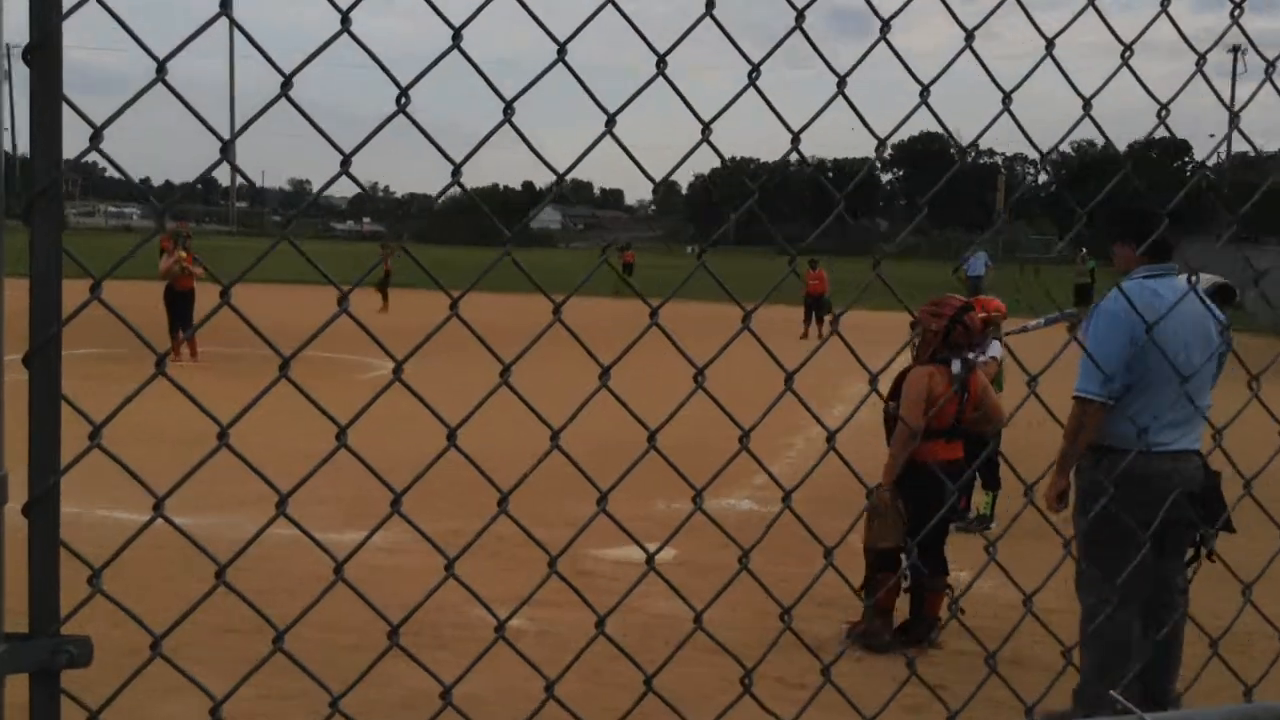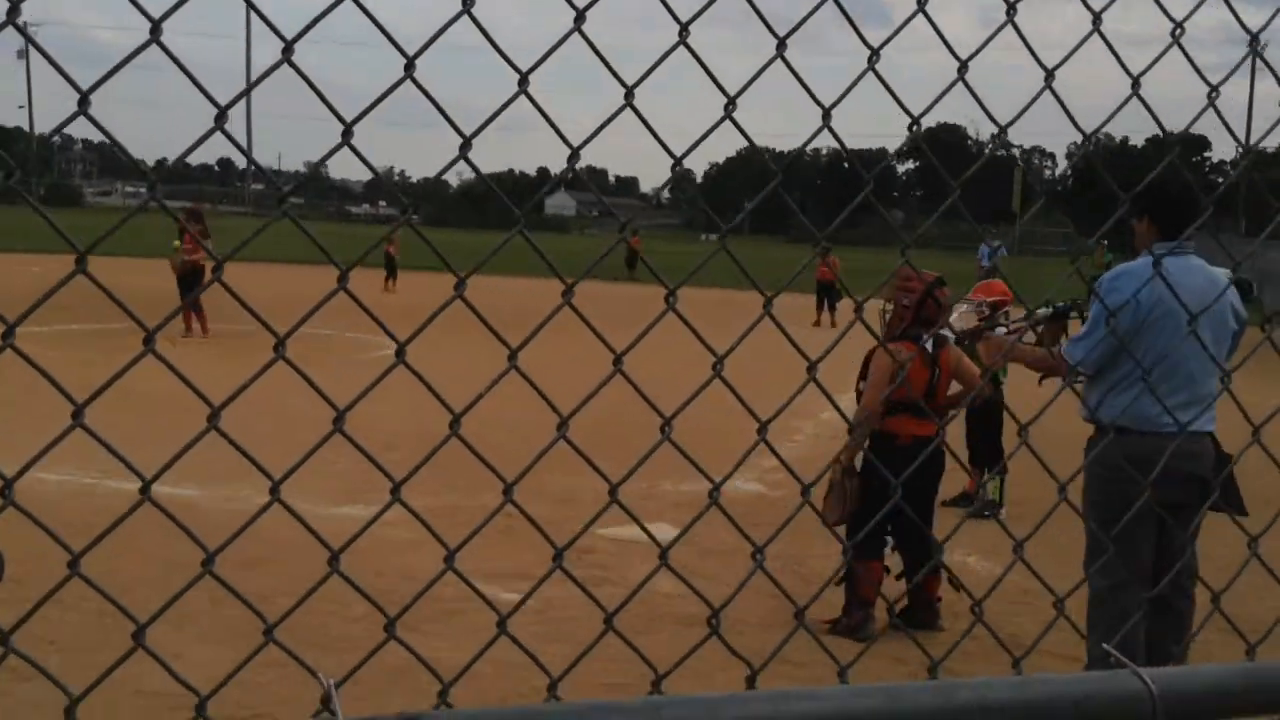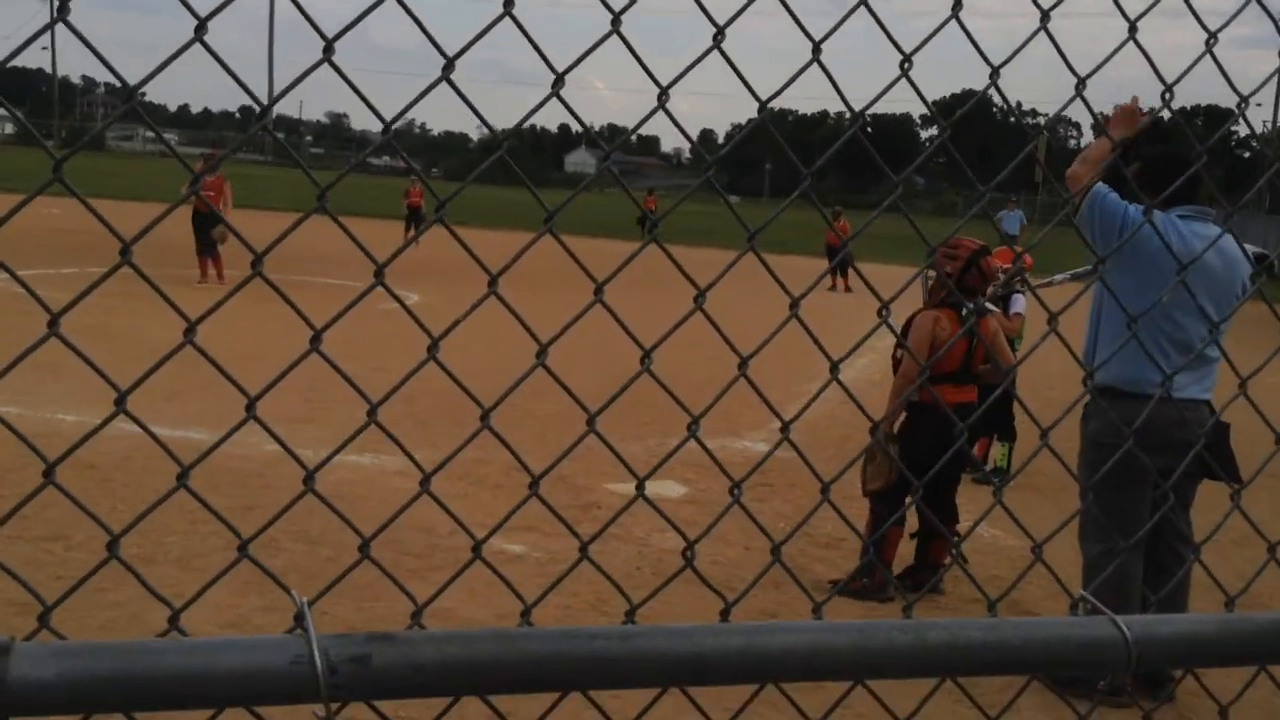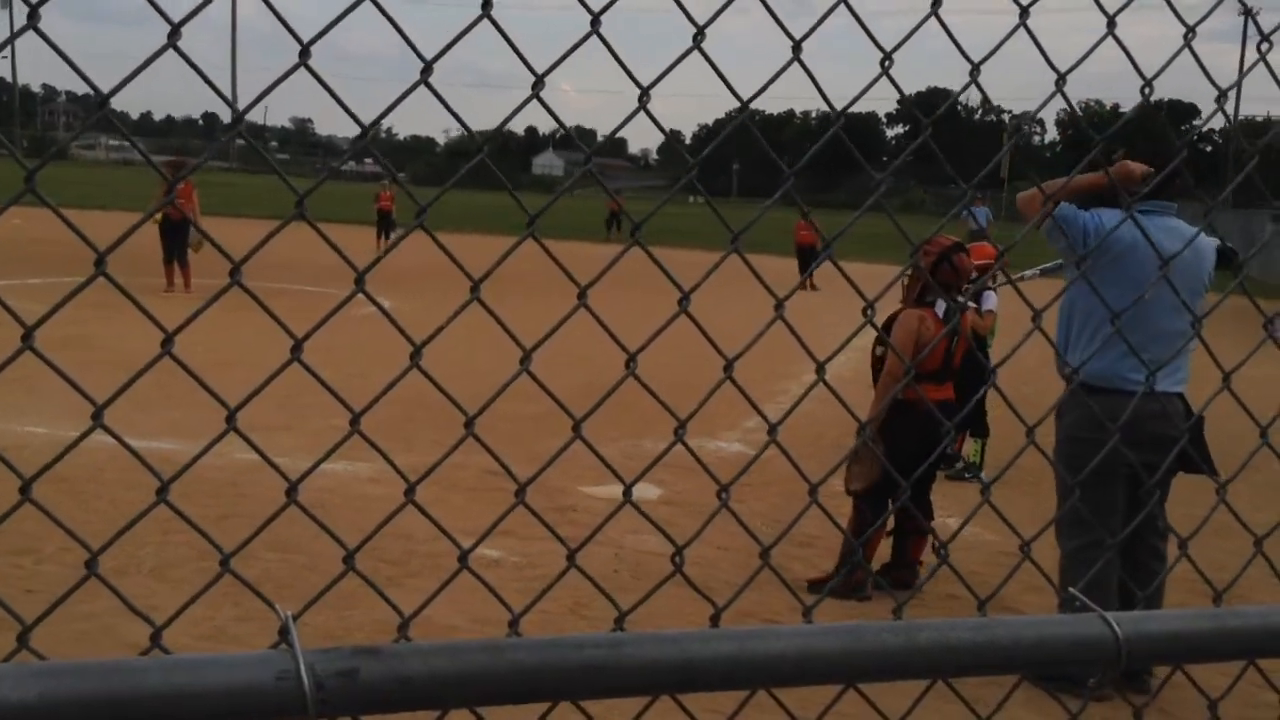
dt=1s
person 1, frame 1
left shoulder: (1118, 305)
right shoulder: (1208, 309)
left elbow: (1093, 402)
right elbow: (1203, 393)
left wrist: (1061, 471)
left hip: (1120, 470)
right hip: (1186, 468)
left knee: (1110, 597)
right knee: (1166, 594)
person 1, frame 2
left shoulder: (1126, 280)
right shoulder: (1224, 289)
left elbow: (1074, 362)
right elbow: (1214, 361)
left wrist: (1010, 349)
left hip: (1126, 448)
right hip: (1195, 450)
left knee: (1117, 578)
right knee: (1175, 578)
person 1, frame 3
left shoulder: (1136, 232)
right shoulder: (1234, 255)
left elbow: (1079, 179)
left wrist: (1117, 134)
left hip: (1125, 411)
right hip: (1191, 416)
left knee: (1113, 541)
right knee: (1171, 542)
left ankle: (1106, 670)
right ankle: (1155, 668)
person 1, frame 4
left shoulder: (1104, 229)
right shoulder: (1203, 247)
left elbow: (1028, 202)
left wrist: (1103, 178)
left hip: (1099, 405)
right hip: (1166, 408)
left knee: (1089, 536)
right knee: (1146, 535)
left ankle: (1086, 664)
right ankle: (1134, 660)
person 2, frame 1
left shoulder: (923, 375)
right shoulder: (972, 375)
left elbow: (907, 432)
right elbow: (997, 418)
left wrist: (886, 481)
left hip: (918, 473)
right hip: (951, 472)
left knee: (885, 546)
right knee: (930, 549)
left ankle: (877, 625)
right ankle: (923, 625)
person 2, frame 2
left shoulder: (889, 352)
right shoulder: (947, 351)
left elbow: (870, 409)
right elbow: (982, 387)
left wrist: (846, 456)
left hip: (889, 451)
right hip: (929, 451)
left knee: (866, 531)
right knee: (917, 530)
left ankle: (859, 615)
right ankle: (925, 608)
person 2, frame 3
left shoulder: (931, 319)
right shoulder: (986, 322)
left elbow: (908, 375)
right elbow: (1006, 366)
left wrist: (885, 423)
left hip: (929, 417)
right hip: (964, 417)
left knee: (888, 492)
right knee: (941, 495)
left ankle: (874, 576)
right ankle: (928, 571)
person 2, frame 4
left shoulder: (912, 317)
right shoulder: (959, 316)
left elbow: (893, 373)
left wrist: (871, 422)
left hip: (909, 413)
right hip: (941, 412)
left knee: (872, 491)
right knee: (916, 491)
left ankle: (853, 574)
right ankle: (904, 568)
person 3, frame 1
left shoulder: (993, 344)
left elbow: (988, 373)
left wrist: (969, 356)
left knee: (987, 463)
right knee: (965, 460)
left ankle: (986, 516)
right ankle: (962, 509)
person 3, frame 2
left shoulder: (999, 331)
right shoulder: (980, 330)
left elbow: (994, 364)
left wrist: (976, 342)
right wrist: (961, 342)
left hip: (990, 396)
left knee: (991, 447)
right knee: (974, 445)
left ankle: (995, 502)
right ankle: (972, 492)
person 3, frame 3
left shoulder: (1016, 298)
right shoulder: (996, 296)
left elbow: (1013, 330)
left wrist: (992, 309)
right wrist: (982, 305)
left knee: (1002, 415)
right knee: (983, 411)
left ankle: (1002, 468)
right ankle: (980, 458)
person 3, frame 4
left shoulder: (987, 295)
right shoulder: (969, 292)
left elbow: (985, 327)
left hip: (977, 360)
right hip: (961, 357)
left knee: (975, 411)
right knee: (957, 406)
left ankle: (976, 466)
right ankle: (954, 455)
